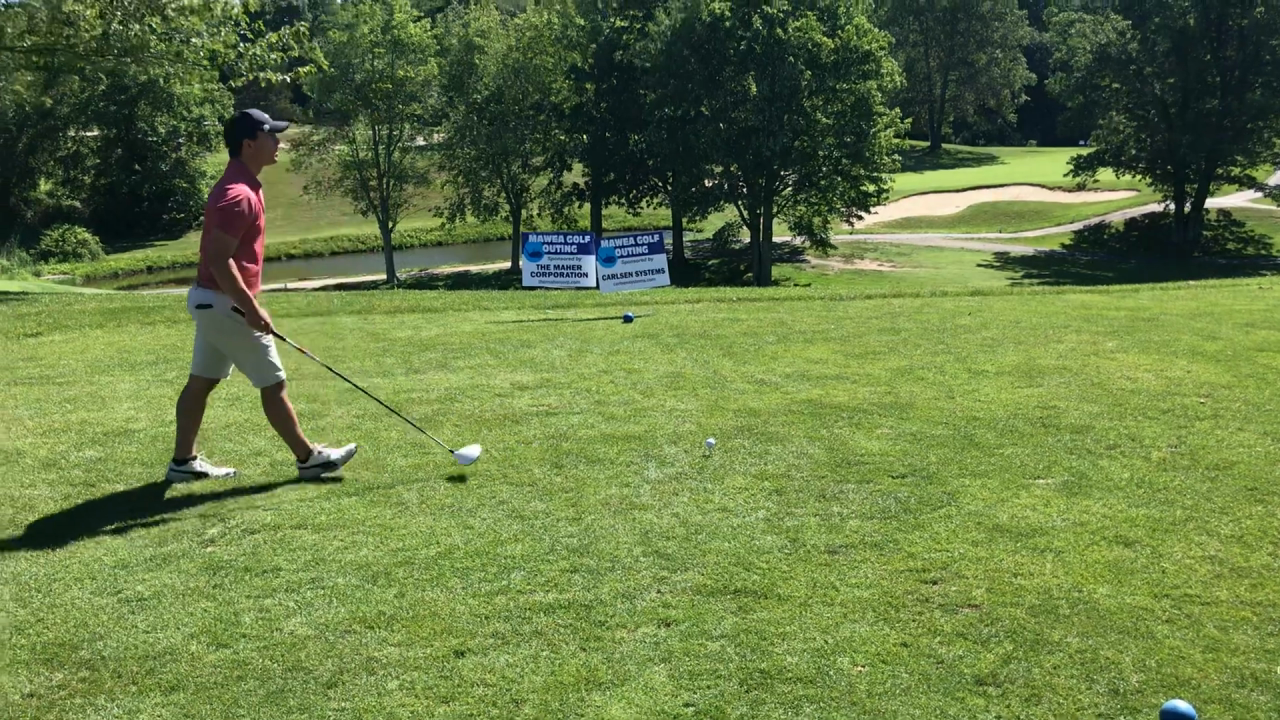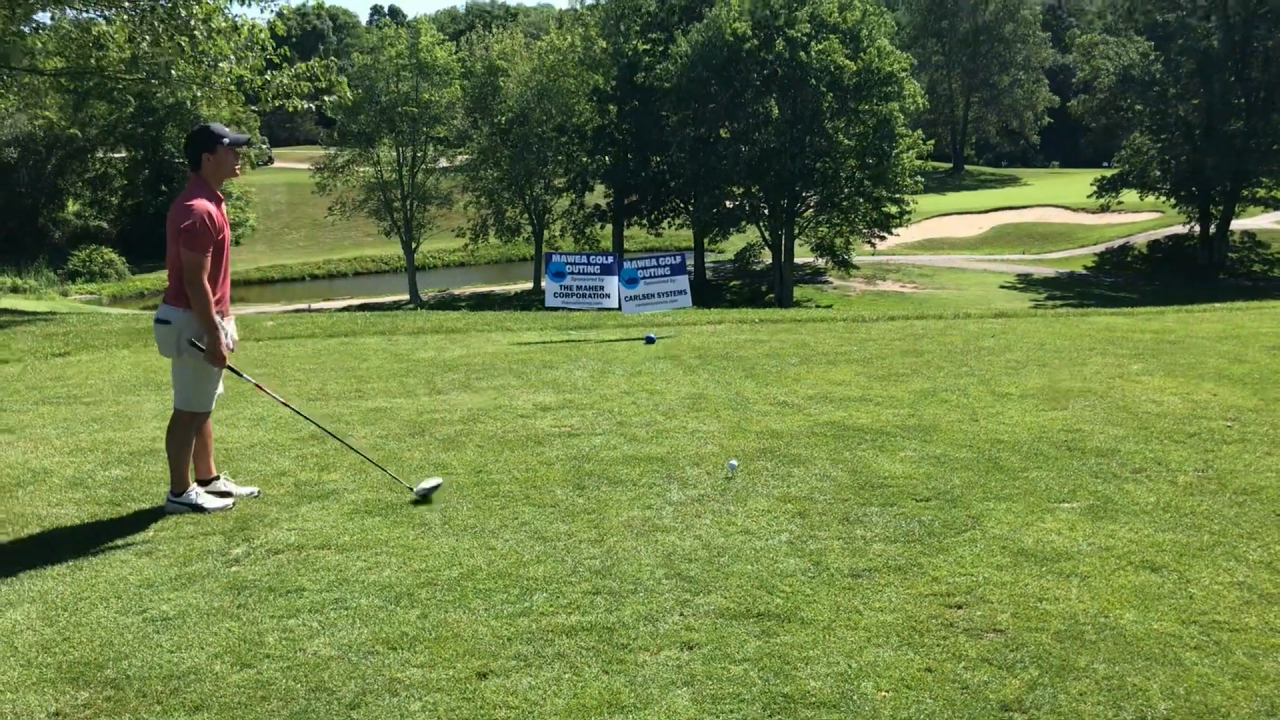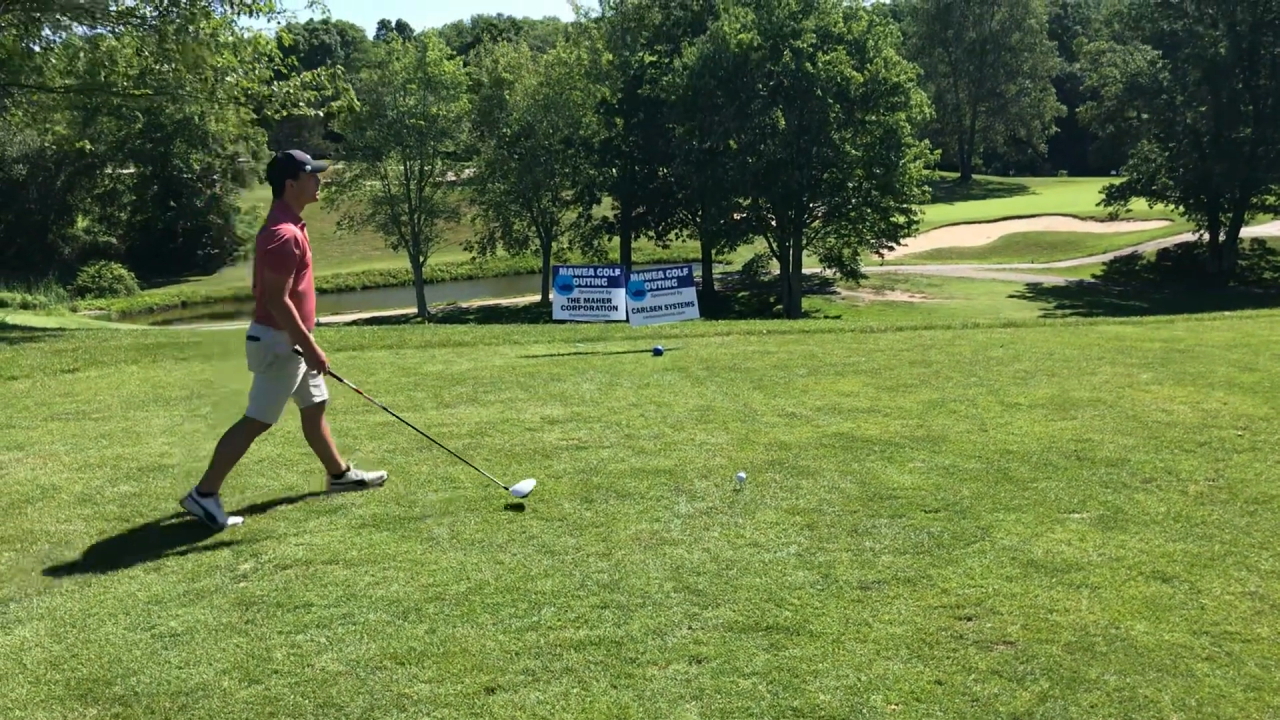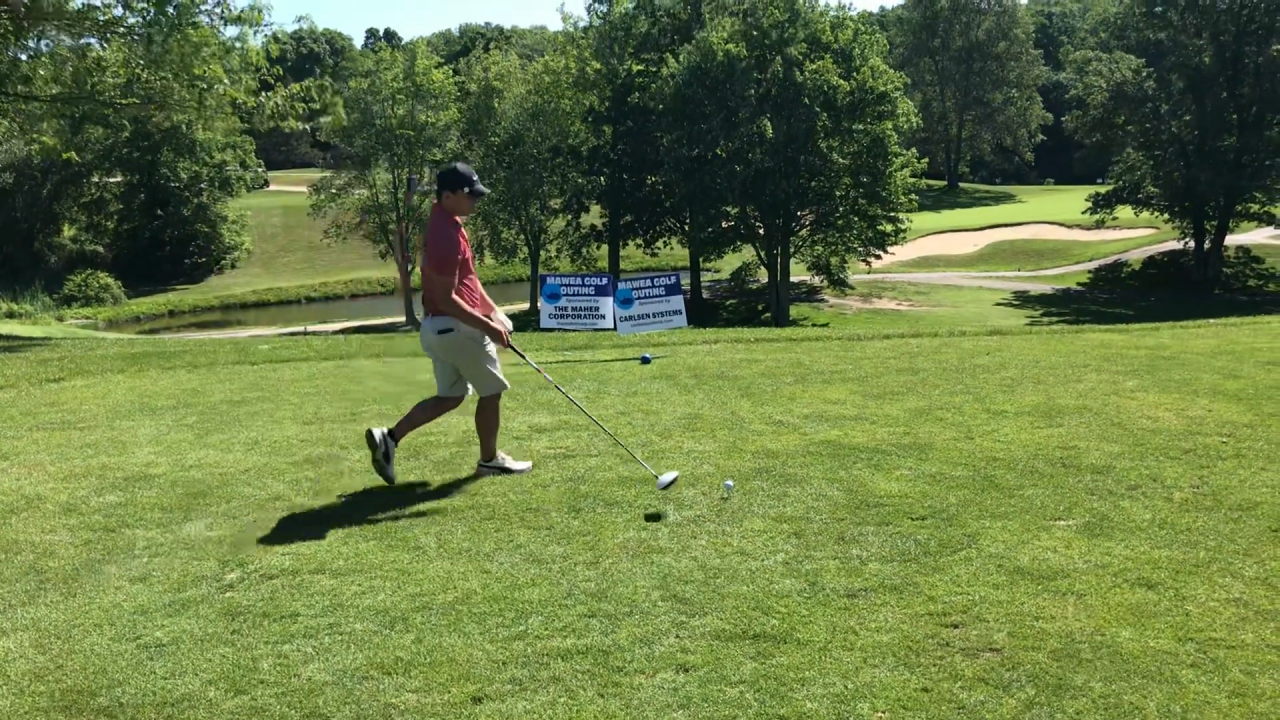
dt=0.7s
person 1, frame 1
left shoulder: (241, 186)
right shoulder: (237, 195)
right elbow: (222, 260)
left wrist: (247, 304)
right wrist: (253, 309)
left hip: (213, 300)
right hip: (226, 303)
left knee: (202, 381)
right knee: (272, 382)
left ankle: (184, 461)
right ankle: (308, 456)
person 1, frame 2
left shoulder: (209, 201)
right shoulder: (198, 210)
right elbow: (195, 282)
left wrist: (223, 322)
right wrist: (214, 336)
left hip: (205, 320)
right hip: (193, 324)
left knee: (202, 407)
right knee: (189, 411)
left ankle: (209, 480)
right ankle: (181, 492)
person 1, frame 3
left shoulder: (287, 223)
right shoulder: (284, 234)
right elbow: (278, 299)
right wrist: (310, 345)
left hip: (286, 335)
right hip: (280, 339)
left knee: (314, 406)
right knee: (257, 420)
left ankle: (339, 473)
right ankle: (204, 495)
person 1, frame 4
left shoulder: (448, 225)
right shoulder: (446, 236)
right elbow: (446, 298)
left wrist: (492, 310)
right wrist: (486, 325)
left hip: (440, 325)
right hip: (456, 327)
left knee: (451, 396)
right knee: (492, 391)
left ankle: (389, 438)
right ankle: (490, 458)
